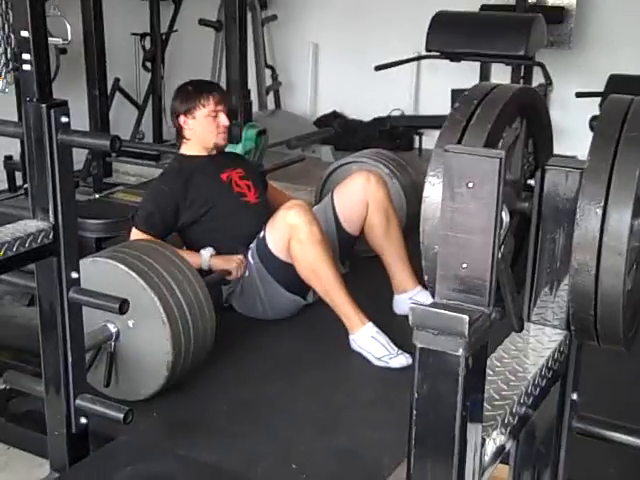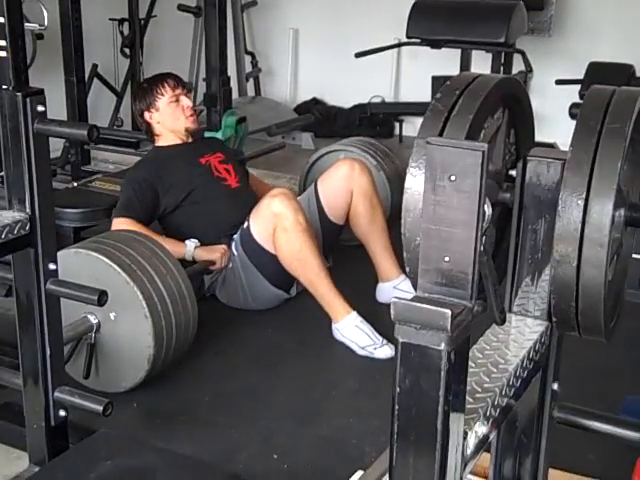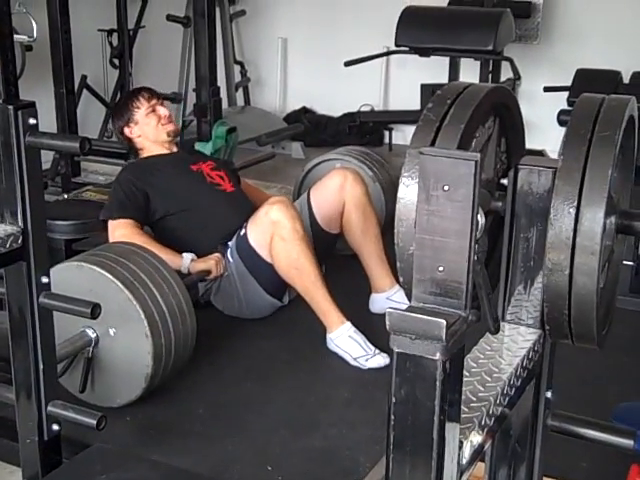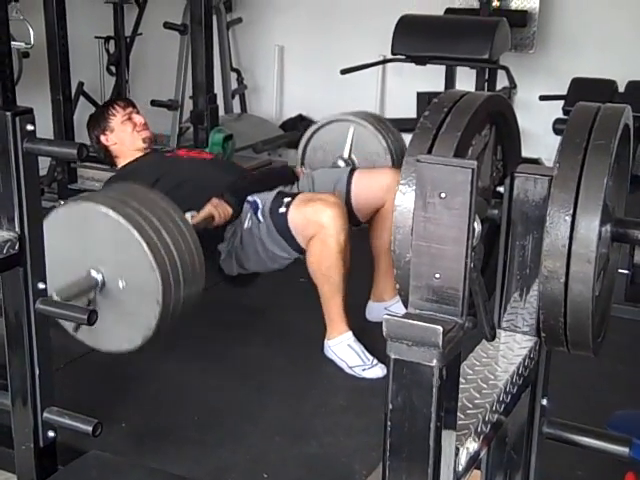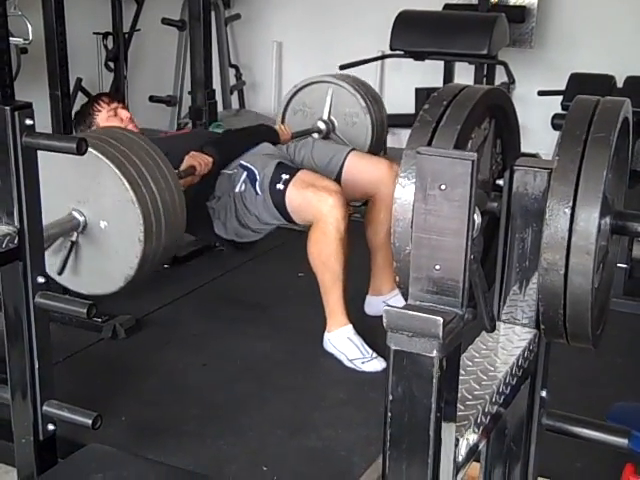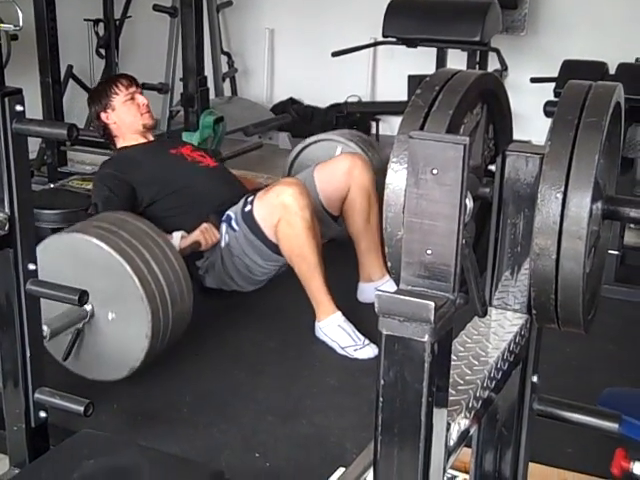
dt=0.7s
person 1, frame 1
left shoulder: (234, 161)
right shoulder: (171, 183)
left wrist: (313, 221)
right wrist: (208, 260)
left hip: (295, 256)
right hip: (251, 280)
left knee: (365, 184)
right knee: (295, 215)
left ankle: (408, 293)
right ankle: (360, 330)
person 1, frame 2
left shoulder: (213, 146)
right shoulder: (148, 173)
right elbow: (121, 233)
left wrist: (296, 214)
right wrist: (192, 249)
left hip: (283, 245)
right hip: (234, 270)
left knee: (350, 171)
right knee: (279, 203)
left ankle: (392, 282)
right ankle: (345, 320)
person 1, frame 3
left shoulder: (200, 158)
right shoulder: (135, 178)
left elbow: (243, 190)
right elbow: (121, 236)
left wrist: (296, 217)
right wrist: (188, 263)
left hip: (278, 253)
right hip: (229, 274)
left knee: (344, 181)
right knee: (277, 213)
left ankle: (386, 293)
right ankle: (339, 330)
person 1, frame 4
left shoulder: (175, 156)
right shoulder: (122, 186)
left wrist: (293, 173)
right wrist: (194, 219)
right hip: (243, 223)
left knee: (390, 182)
right knee: (327, 214)
left ankle: (384, 301)
right ankle: (338, 338)
person 1, frame 5
left shoulder: (159, 146)
left wrist: (274, 133)
right wrist: (183, 174)
right hip: (235, 183)
left knee: (385, 174)
right knee: (329, 202)
left ankle: (383, 293)
right ankle: (338, 331)
person 1, frame 6
left shoulder: (175, 145)
right shoulder: (115, 173)
left wrist: (271, 188)
right wrist: (179, 240)
left hip: (260, 215)
right hip: (224, 245)
left knee: (352, 166)
right knee: (289, 196)
left ankle: (374, 282)
right ankle: (328, 320)
